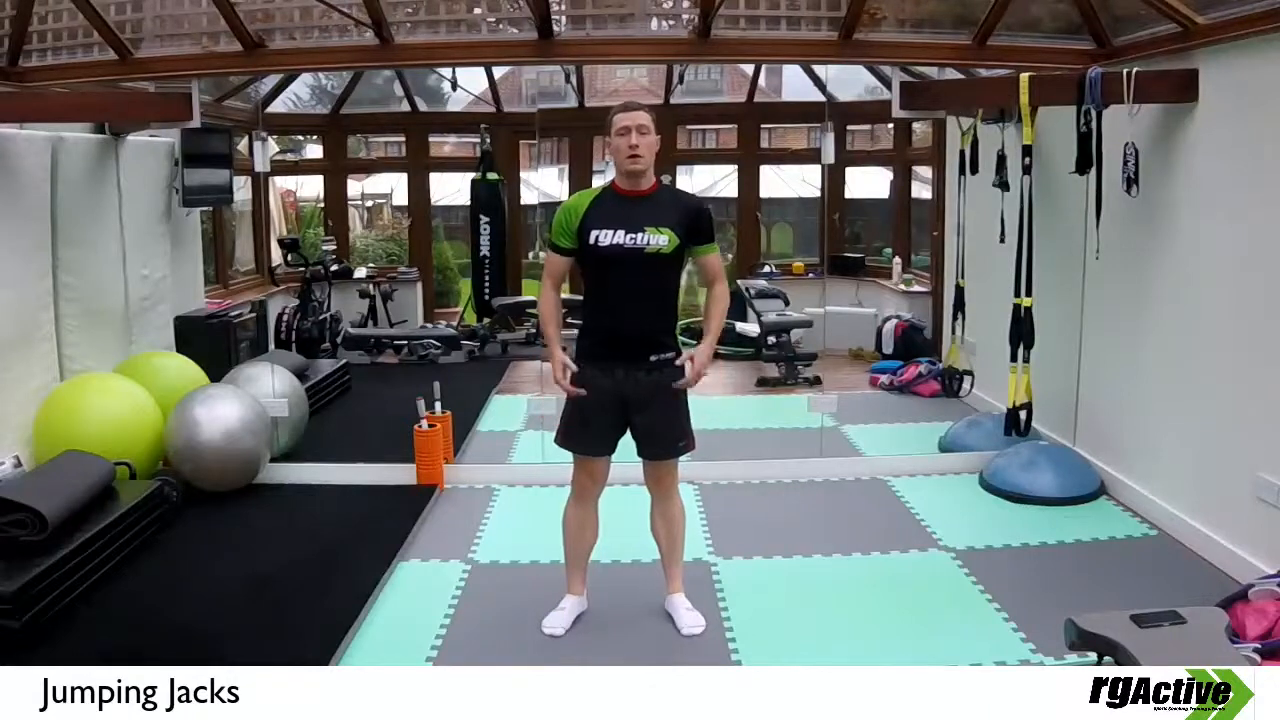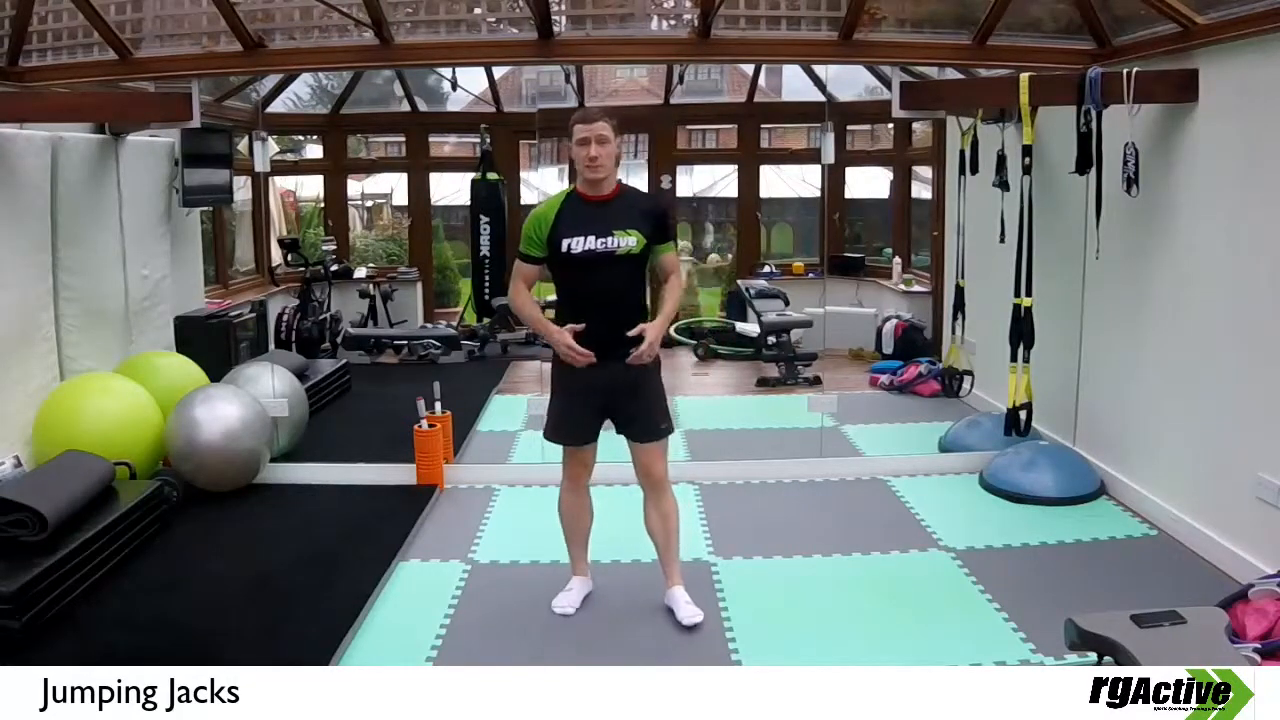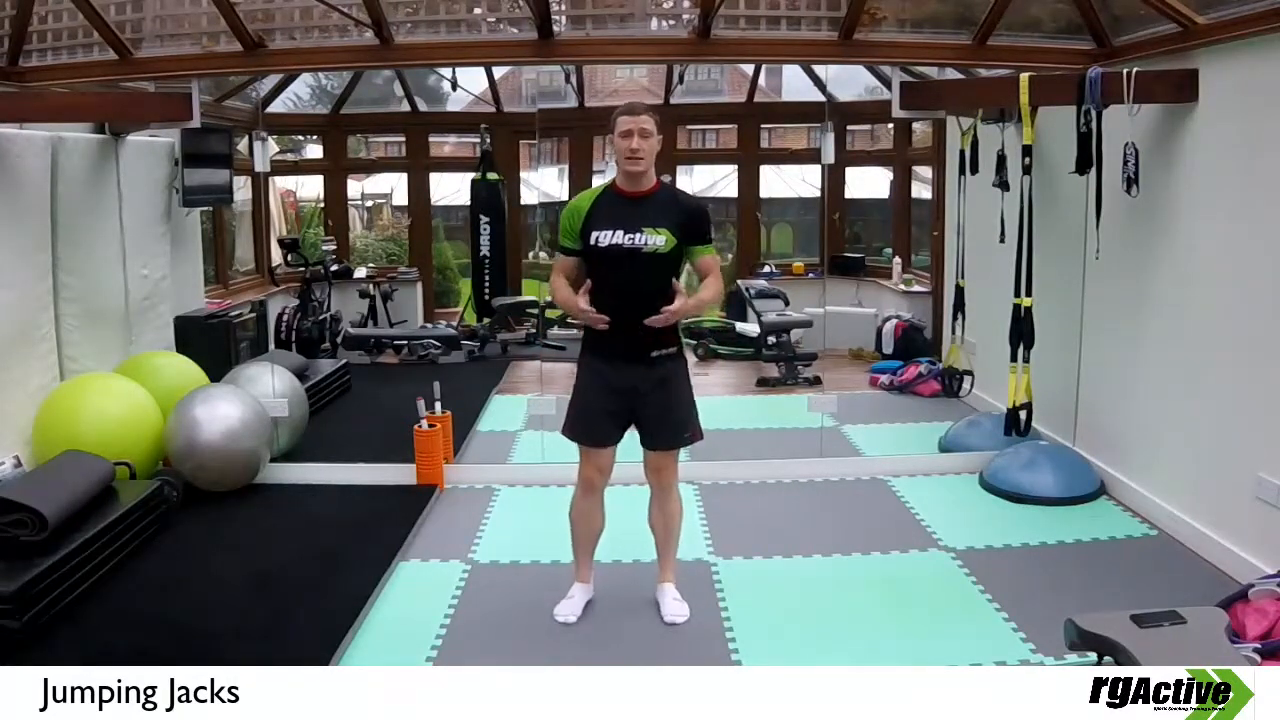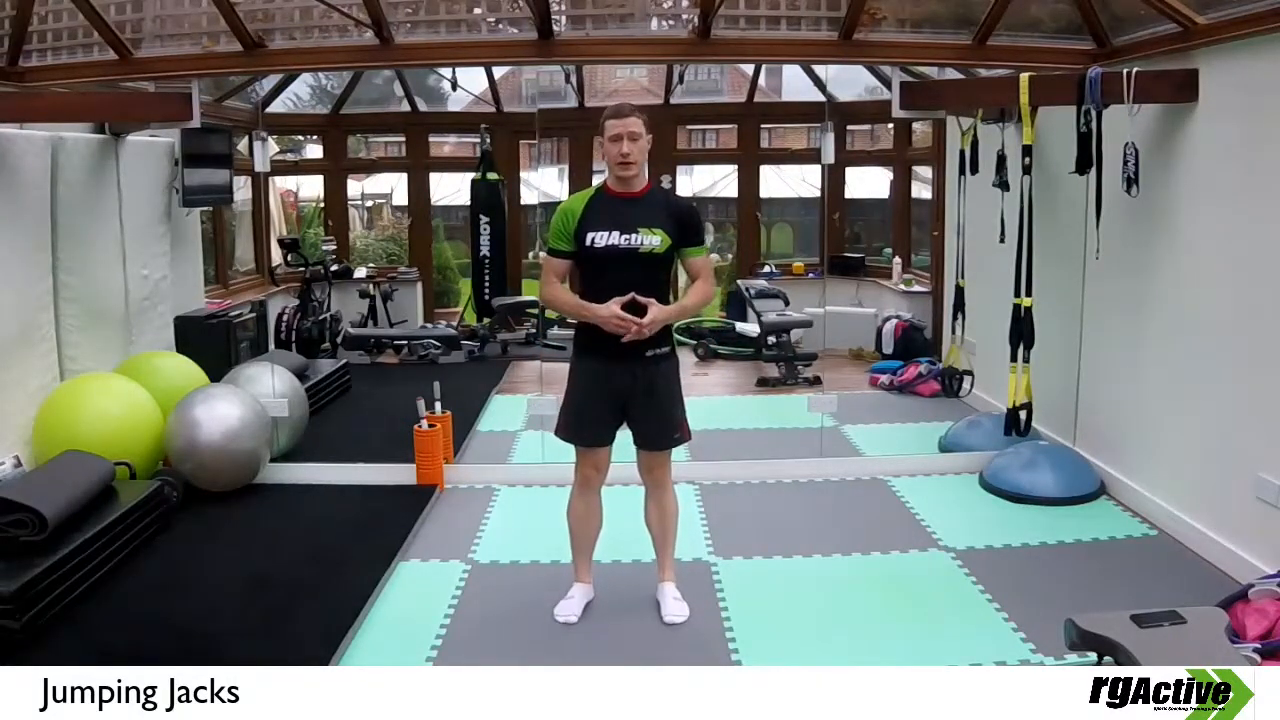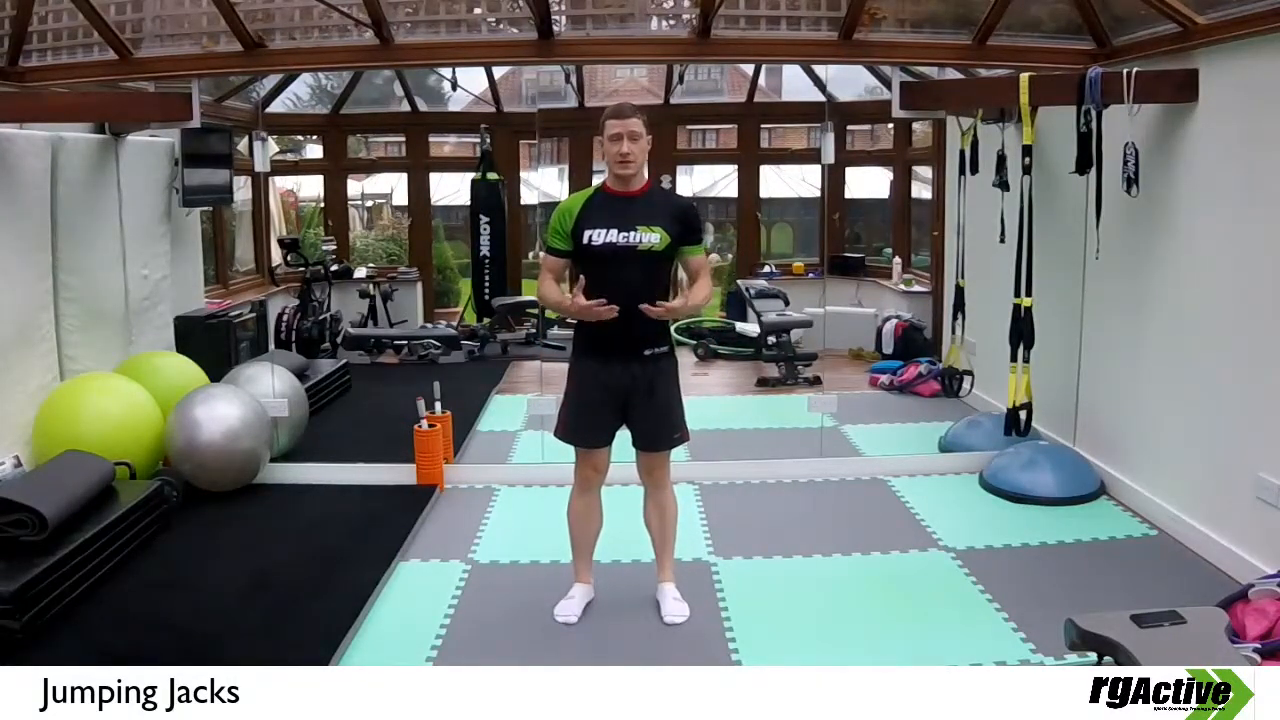
dt=1s
person 1, frame 1
left shoulder: (687, 209)
right shoulder: (579, 209)
left elbow: (716, 283)
right elbow: (551, 284)
left wrist: (707, 345)
right wrist: (554, 350)
left hip: (661, 369)
right hip: (594, 370)
left knee: (664, 484)
right knee: (585, 485)
left ankle: (675, 592)
right ankle: (575, 594)
person 1, frame 2
left shoulder: (648, 209)
right shoulder: (547, 216)
left elbow: (672, 275)
right elbow: (518, 288)
left wrist: (660, 323)
right wrist: (551, 333)
left hip: (636, 362)
right hip: (577, 364)
left knee: (655, 476)
right knee: (575, 474)
left ankle: (674, 585)
right ankle: (579, 575)
person 1, frame 3
left shoulder: (686, 209)
right shoulder: (583, 208)
left elbow: (713, 280)
right elbow: (559, 276)
left wrist: (689, 305)
right wrist: (574, 305)
left hip: (661, 364)
right hip: (600, 364)
left knee: (663, 477)
right knee: (591, 478)
left ankle: (666, 581)
right ankle: (582, 581)
person 1, frame 4
left shoulder: (677, 210)
right shoulder: (575, 210)
left elbow: (704, 283)
right elbow: (550, 287)
left wrist: (667, 312)
right wrist: (595, 312)
left hip: (655, 362)
right hip: (593, 363)
left knee: (658, 474)
right knee: (588, 474)
left ankle: (666, 581)
right ankle: (582, 581)
person 1, frame 5
left shoulder: (677, 209)
right shoulder: (574, 209)
left elbow: (703, 278)
right elbow: (546, 282)
left wrist: (687, 304)
right wrist: (570, 305)
left hip: (654, 362)
right hip: (592, 363)
left knee: (657, 474)
right knee: (588, 474)
left ankle: (666, 581)
right ankle: (582, 582)
